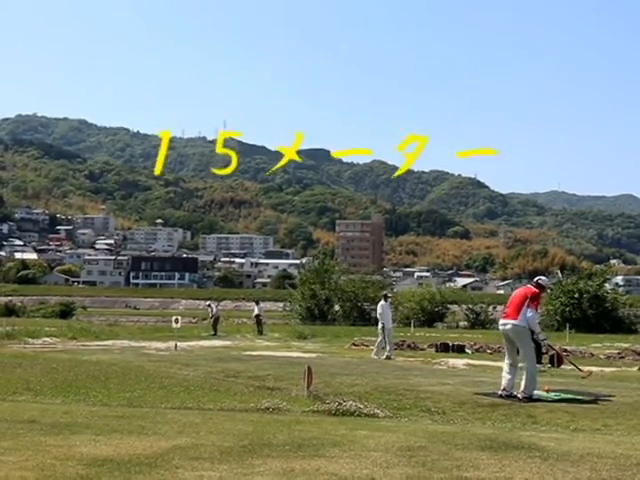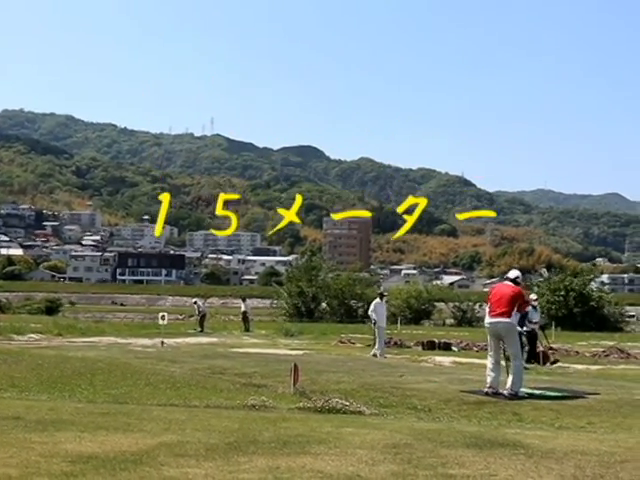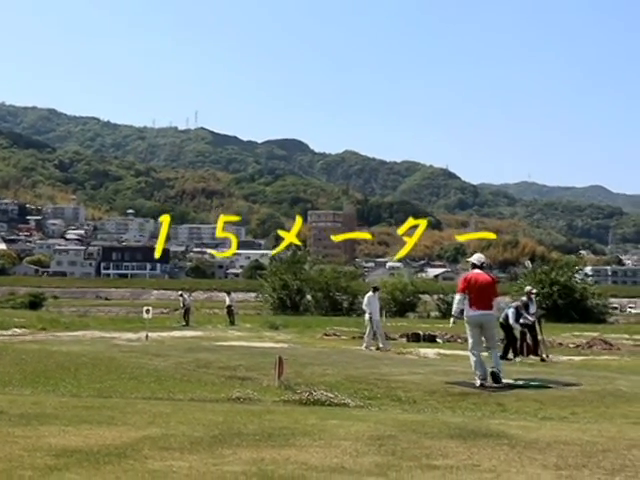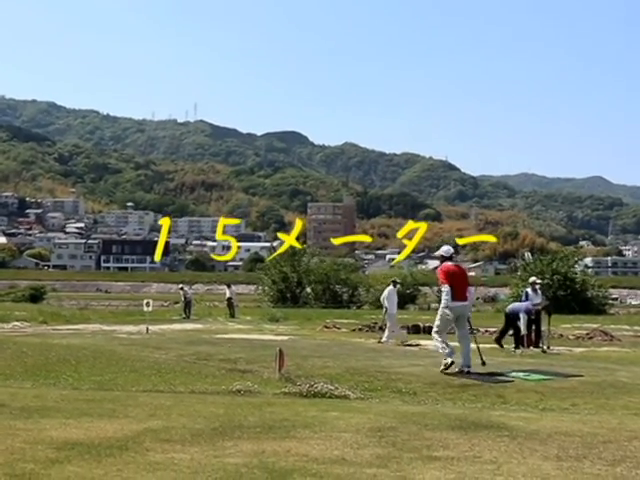
dt=0.7s
person 1, frame 1
left shoulder: (520, 290)
right shoulder: (534, 292)
right elbow: (531, 316)
right wrist: (540, 334)
left hip: (504, 324)
right hip: (517, 326)
left knee: (510, 360)
right knee: (530, 361)
left ankle: (506, 389)
right ankle: (526, 393)
person 1, frame 2
left shoulder: (494, 288)
right shoulder: (519, 292)
right elbow: (518, 313)
left hip: (491, 323)
right hip: (507, 324)
left knee: (493, 357)
right knee: (516, 359)
left ankle: (491, 387)
right ankle: (512, 390)
person 1, frame 3
left shoulder: (466, 277)
right shoulder: (491, 279)
left elbow: (459, 297)
right elbow: (495, 301)
left wrist: (454, 315)
right wrist: (493, 319)
left hip: (472, 315)
right hip: (488, 315)
left knee: (474, 349)
right knee: (492, 345)
left ankle: (481, 378)
right ankle: (495, 369)
person 1, frame 4
left shoulder: (442, 268)
right shoulder: (461, 269)
left elbow: (446, 288)
right elbow: (469, 290)
left wrist: (447, 307)
right wrist: (468, 309)
left hip: (449, 306)
right hip: (463, 306)
left knee: (437, 333)
right knee: (464, 336)
left ankle: (449, 357)
right ankle: (466, 366)
